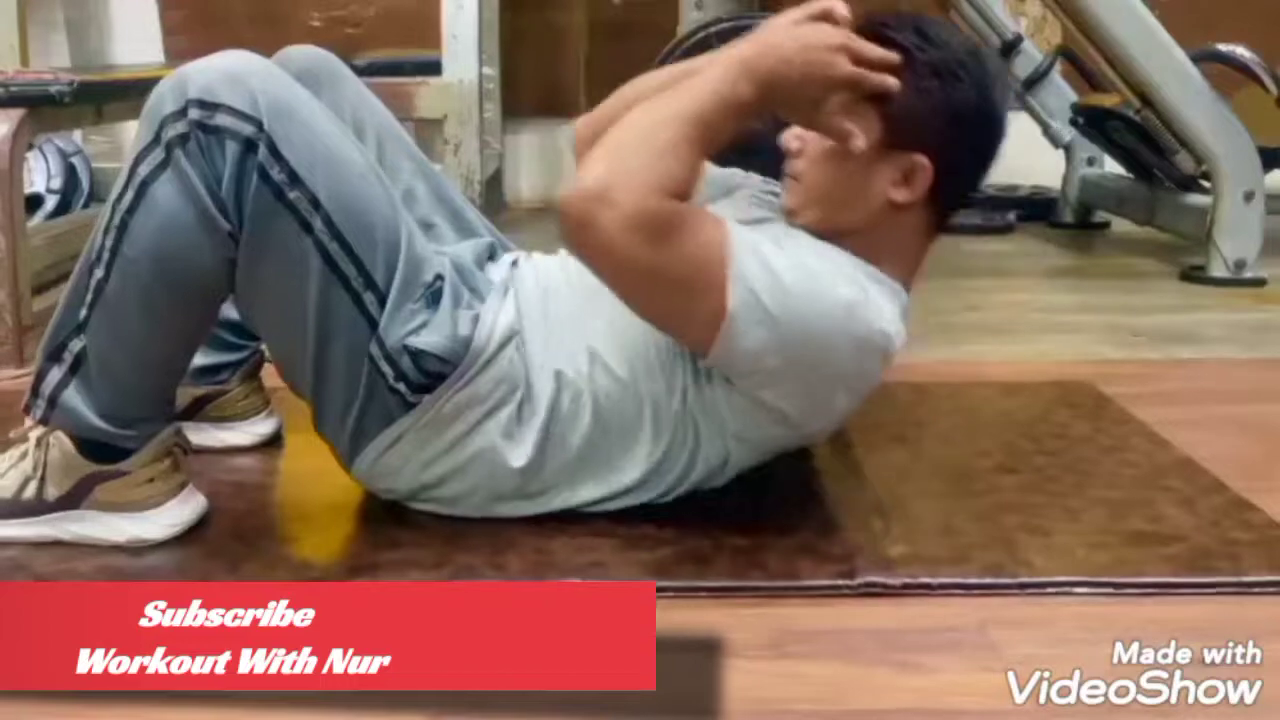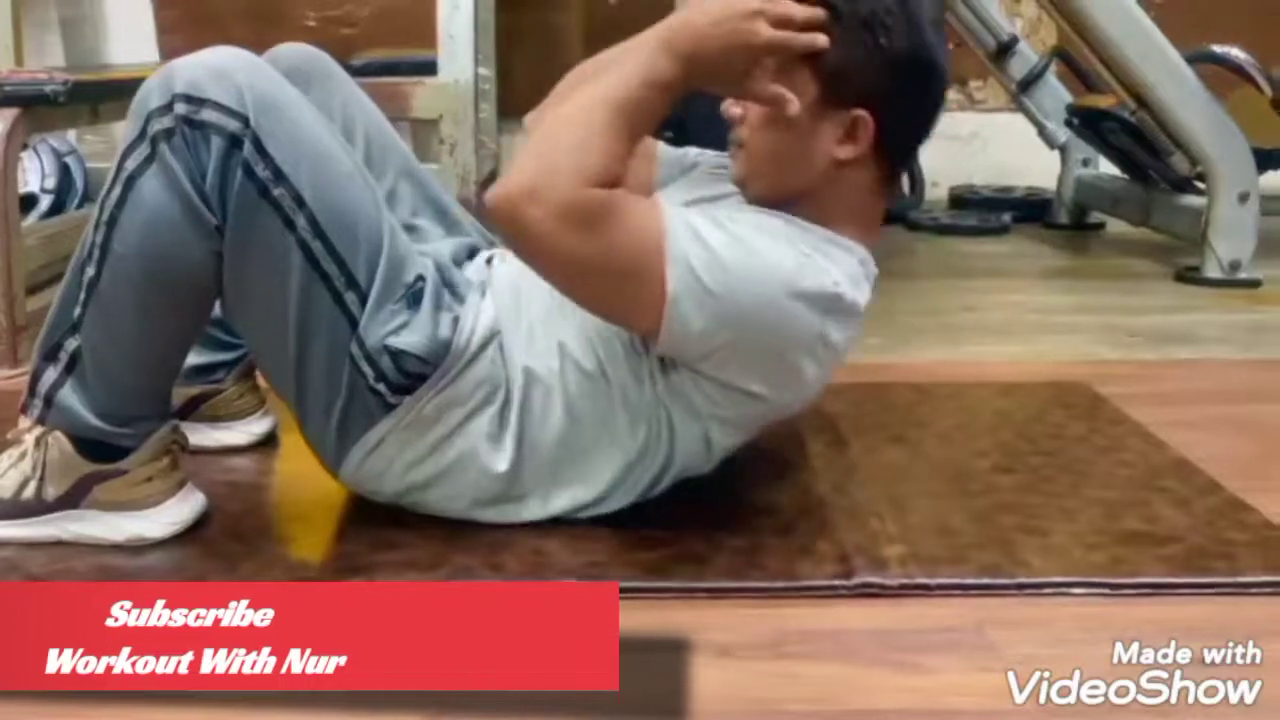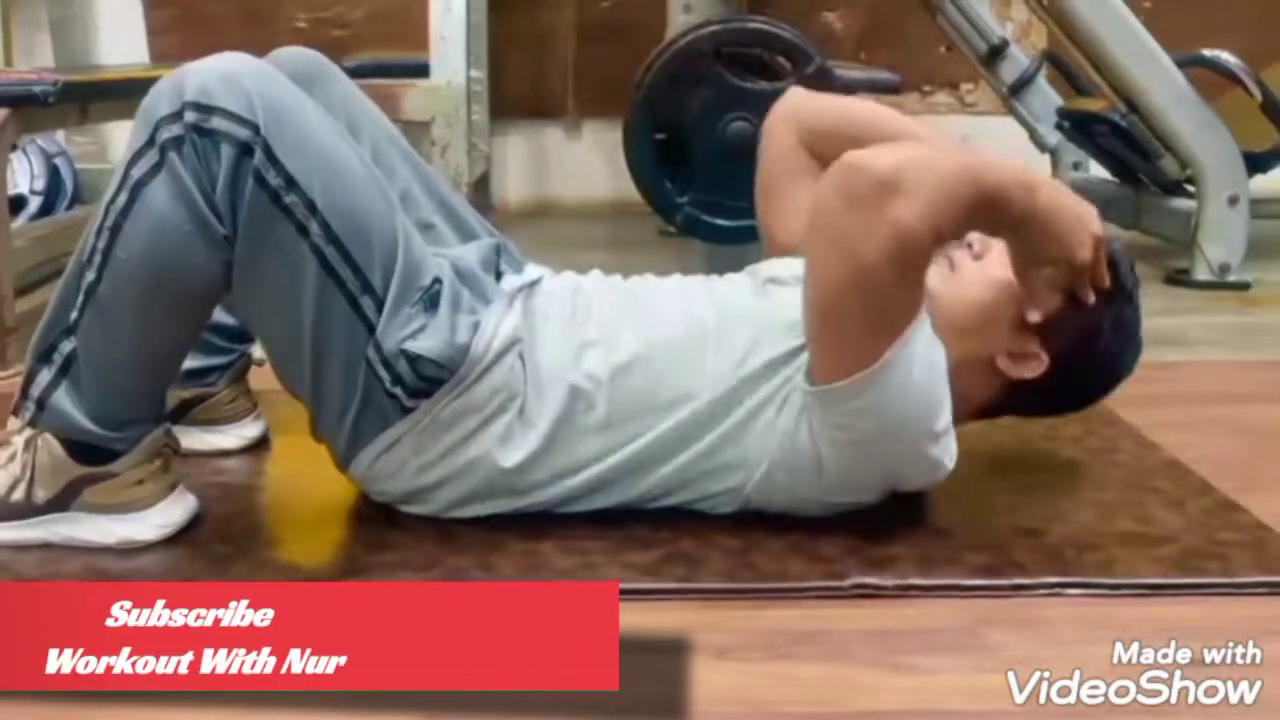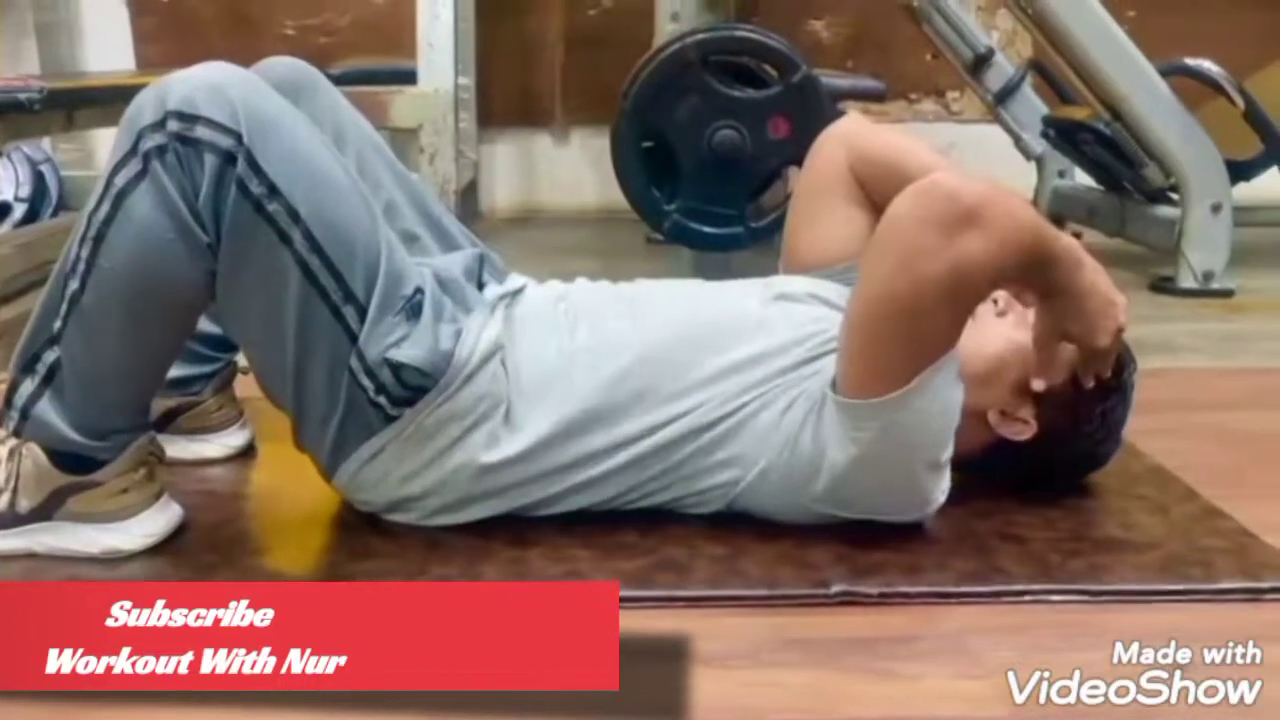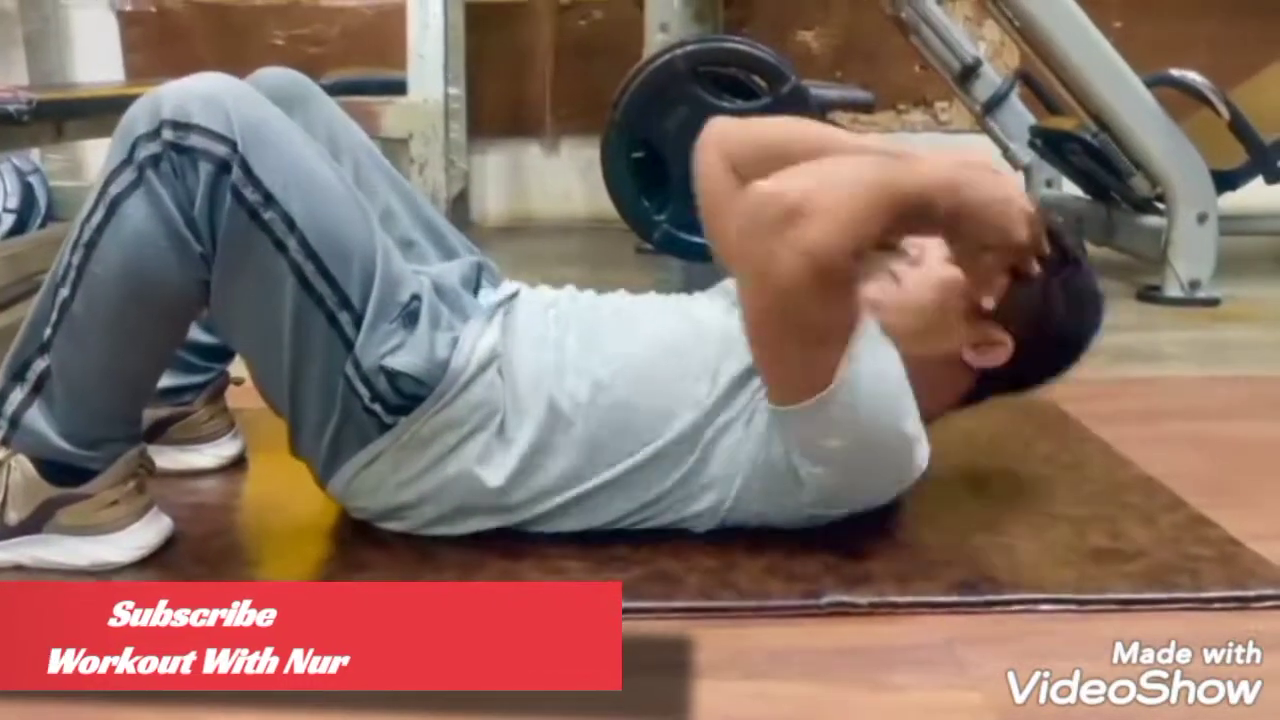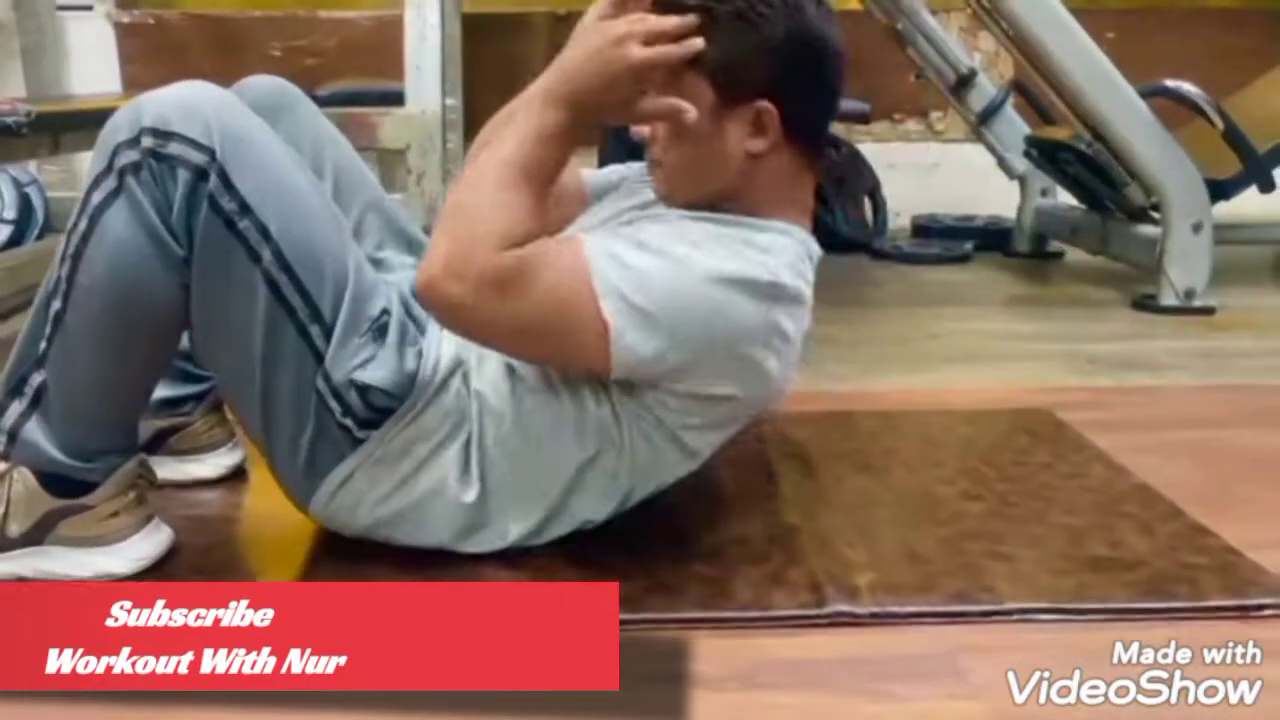
dt=0.4s
person 1, frame 1
left shoulder: (837, 321)
right shoulder: (808, 235)
left elbow: (601, 206)
right elbow: (602, 133)
left hip: (440, 399)
right hip: (485, 297)
left knee: (220, 105)
left ankle: (98, 456)
right ankle: (214, 375)
person 1, frame 2
left shoulder: (788, 287)
right shoulder: (778, 197)
left elbow: (533, 201)
right elbow: (566, 135)
left hip: (423, 405)
right hip: (470, 308)
left knee: (204, 103)
right knee: (291, 76)
left ankle: (95, 458)
right ankle: (208, 378)
person 1, frame 3
left shoulder: (897, 419)
right shoulder: (885, 331)
left elbow: (872, 191)
right elbow: (795, 120)
left wrist: (1014, 190)
right wrist: (985, 174)
left hip: (441, 403)
right hip: (502, 310)
left knee: (216, 110)
right knee: (288, 78)
right ankle: (197, 379)
person 1, frame 4
left shoulder: (886, 457)
right shoulder: (849, 322)
left elbow: (953, 222)
right elbow: (846, 148)
left wrist: (1063, 272)
right wrist: (1048, 250)
left hip: (423, 408)
right hip: (484, 320)
left knee: (196, 122)
right knee: (276, 90)
right ankle: (185, 389)
person 1, frame 5
left shoulder: (867, 432)
right shoulder: (838, 344)
left elbow: (786, 223)
right elbow: (723, 153)
left wrist: (945, 195)
right wrist: (922, 173)
left hip: (419, 416)
right hip: (481, 324)
left knee: (192, 130)
right knee: (274, 96)
right ankle: (175, 397)
person 1, frame 6
left shoulder: (732, 289)
right shoulder: (707, 202)
left elbow: (461, 278)
right elbow: (494, 199)
left wrist: (569, 92)
right wrist: (579, 78)
left hip: (390, 442)
right hip: (424, 358)
left knee: (172, 138)
right knee: (260, 107)
right ankle: (173, 411)
